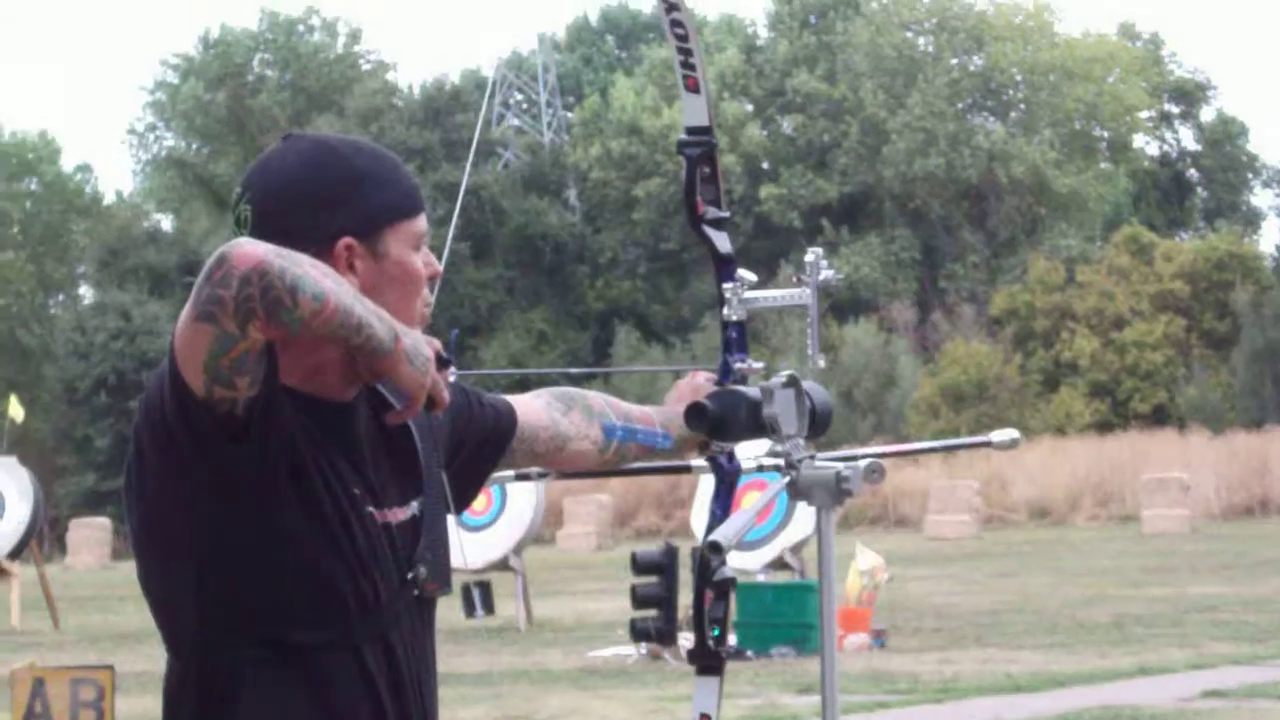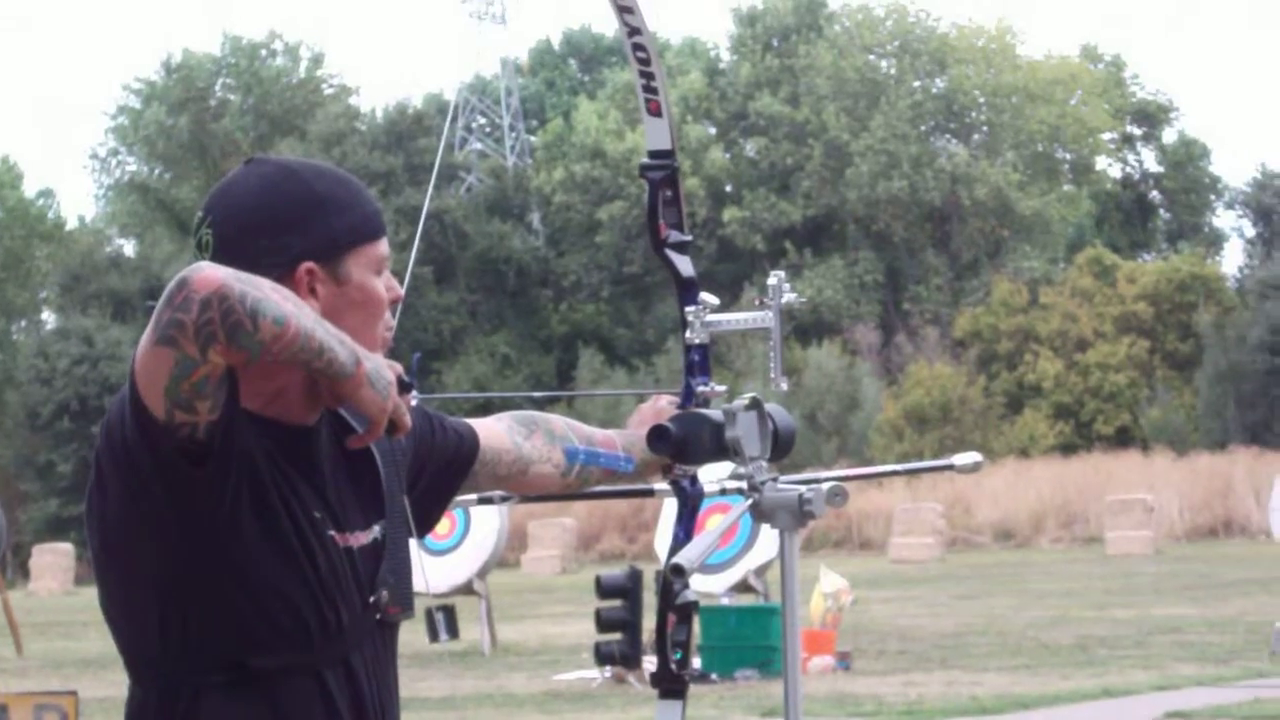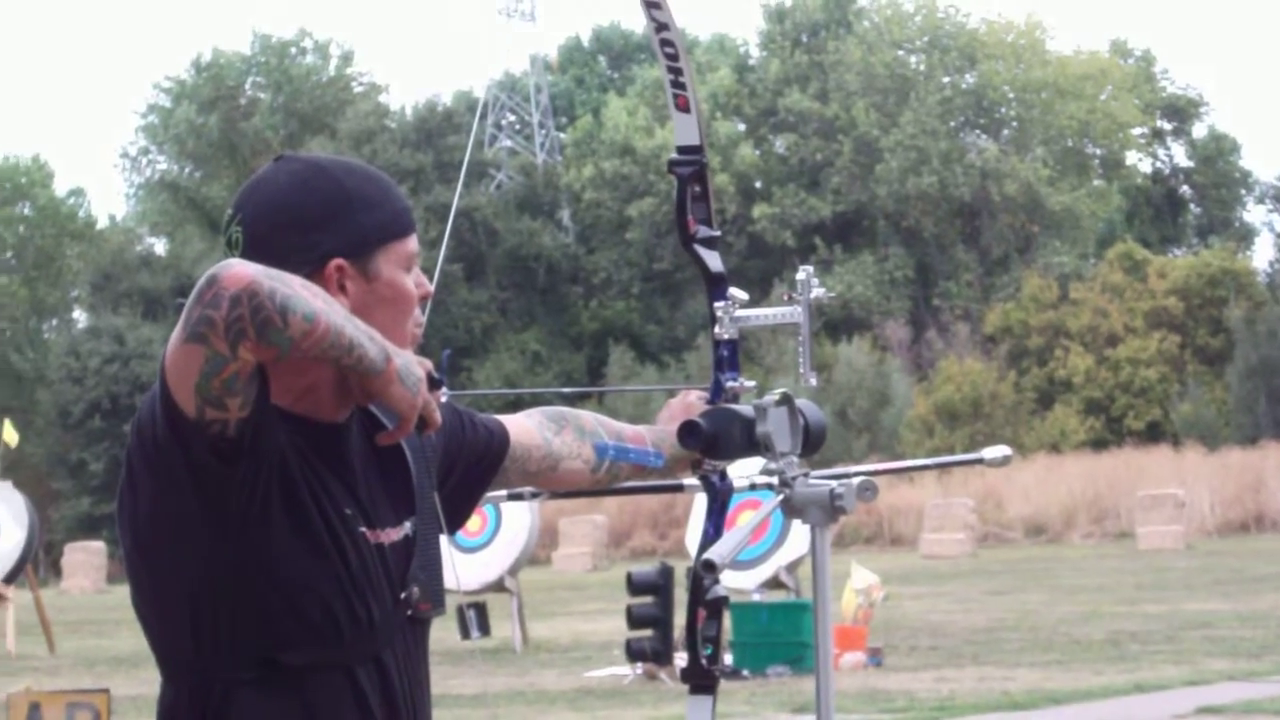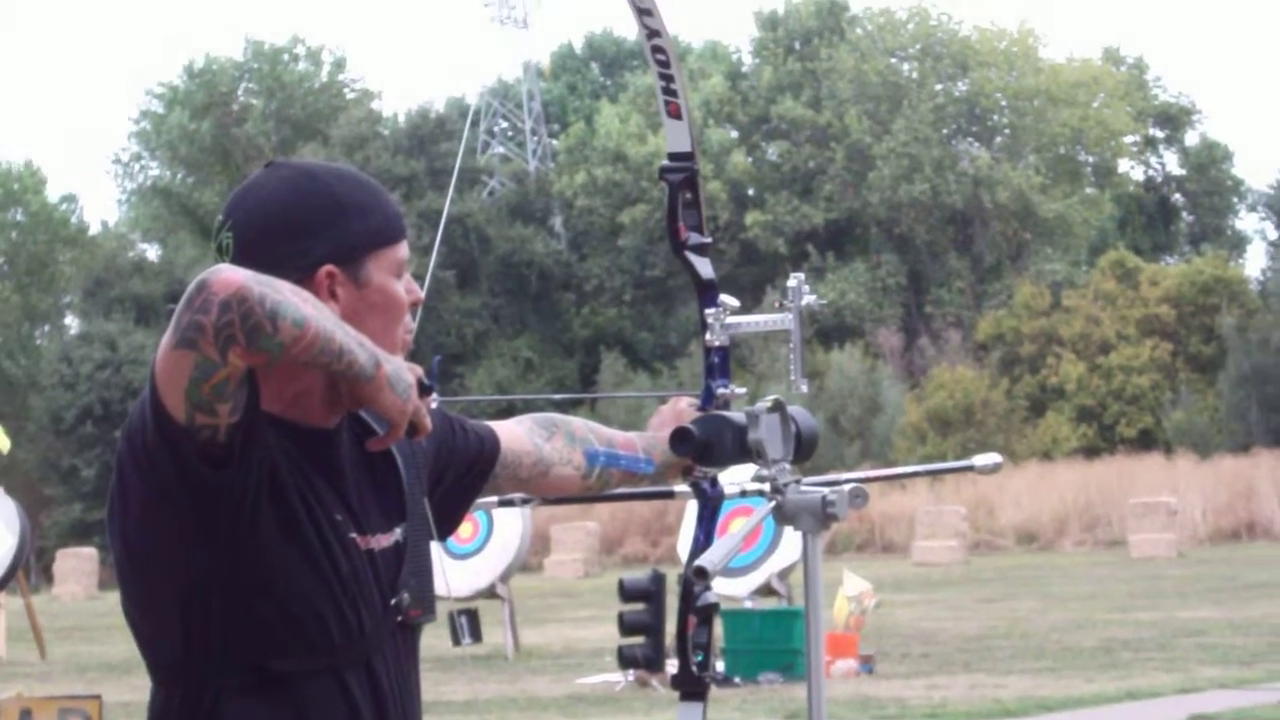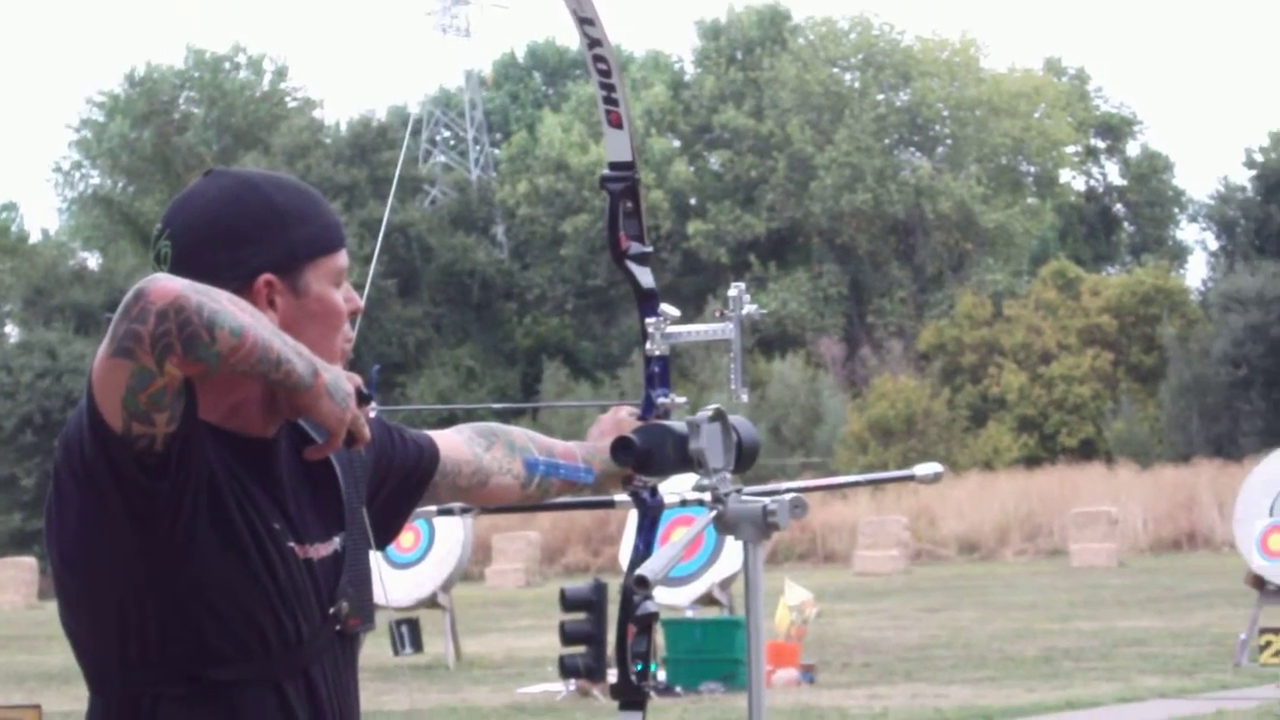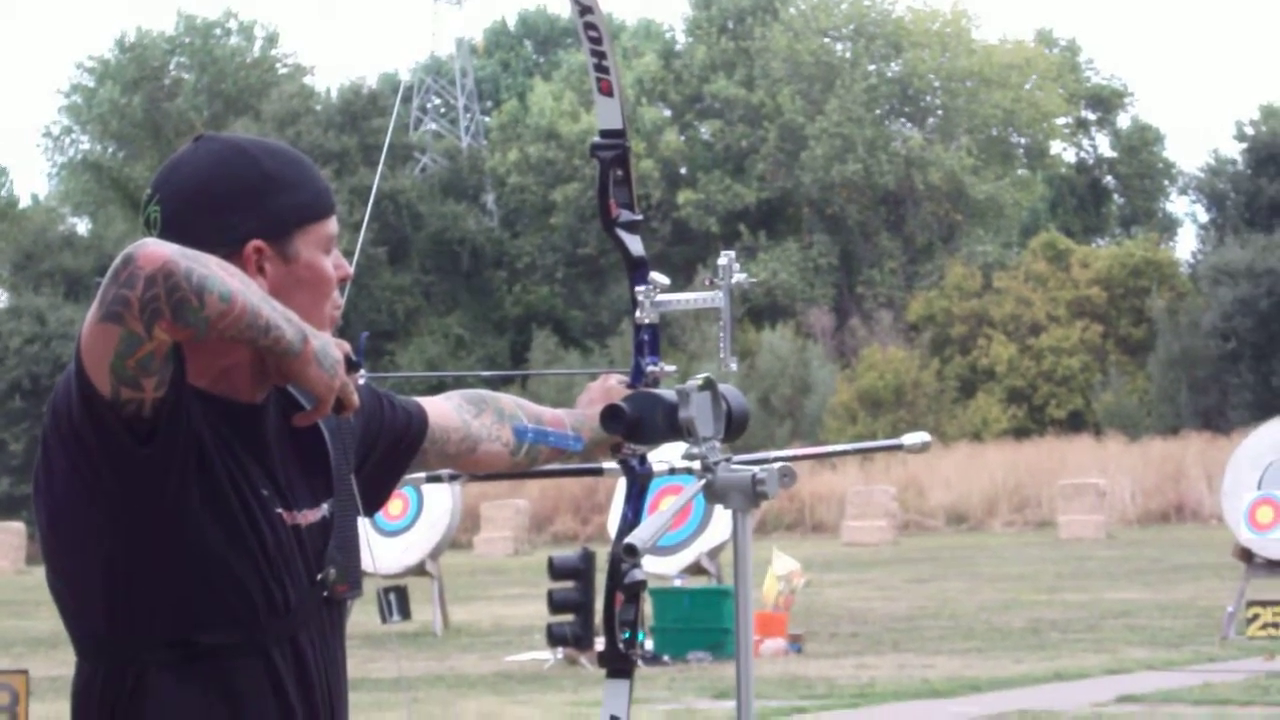
dt=0.4s
person 1, frame 1
left shoulder: (412, 413)
right shoulder: (221, 413)
left elbow: (553, 425)
right elbow: (243, 271)
left wrist: (670, 424)
right wrist: (386, 342)
person 1, frame 2
left shoulder: (372, 436)
right shoulder: (177, 442)
left elbow: (518, 447)
right elbow: (203, 296)
left wrist: (632, 446)
right wrist: (348, 365)
person 1, frame 3
left shoulder: (401, 433)
right shoulder: (212, 436)
left elbow: (547, 441)
right elbow: (234, 290)
left wrist: (662, 441)
right wrist: (379, 362)
person 1, frame 4
left shoulder: (391, 441)
right shoulder: (199, 442)
left elbow: (536, 449)
right elbow: (223, 297)
left wrist: (652, 449)
right wrist: (368, 371)
person 1, frame 5
left shoulder: (330, 447)
right shoulder: (135, 451)
left elbow: (477, 457)
right elbow: (160, 306)
left wrist: (593, 458)
right wrist: (305, 376)
person 1, frame 6
left shoulder: (321, 413)
right shoulder: (115, 416)
left elbow: (468, 425)
right elbow: (150, 269)
left wrist: (582, 426)
right wrist: (294, 341)
